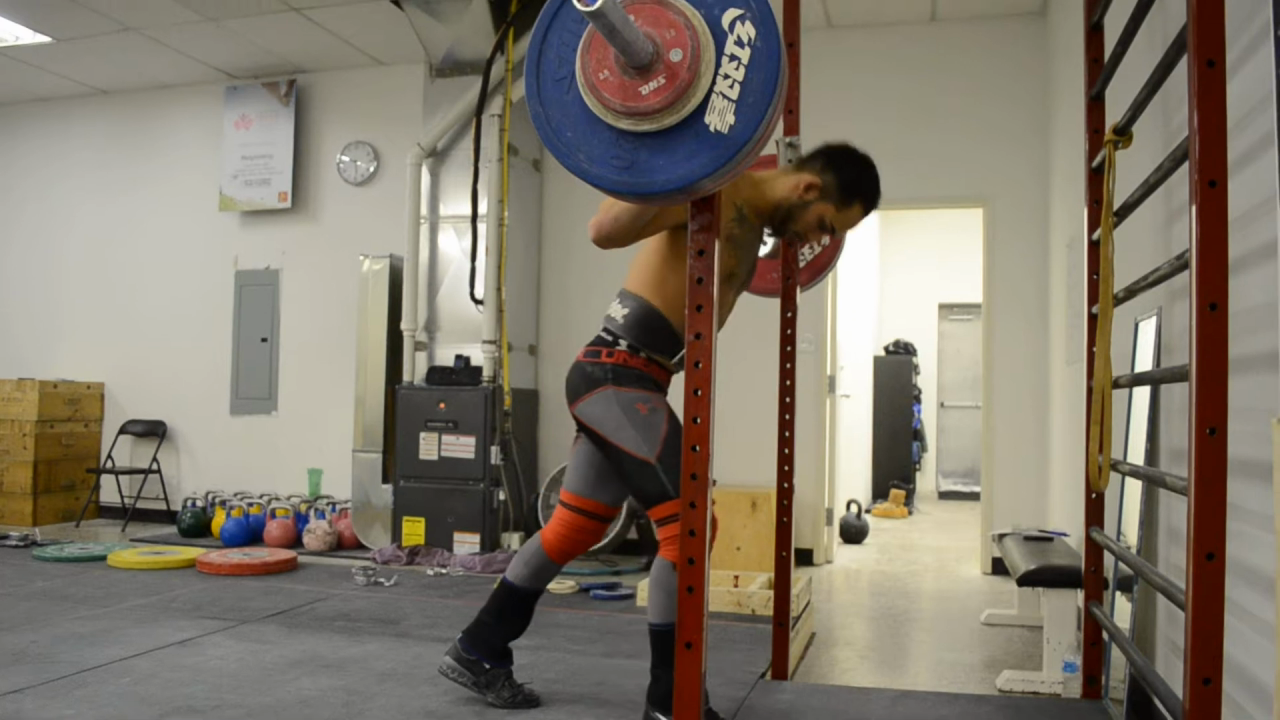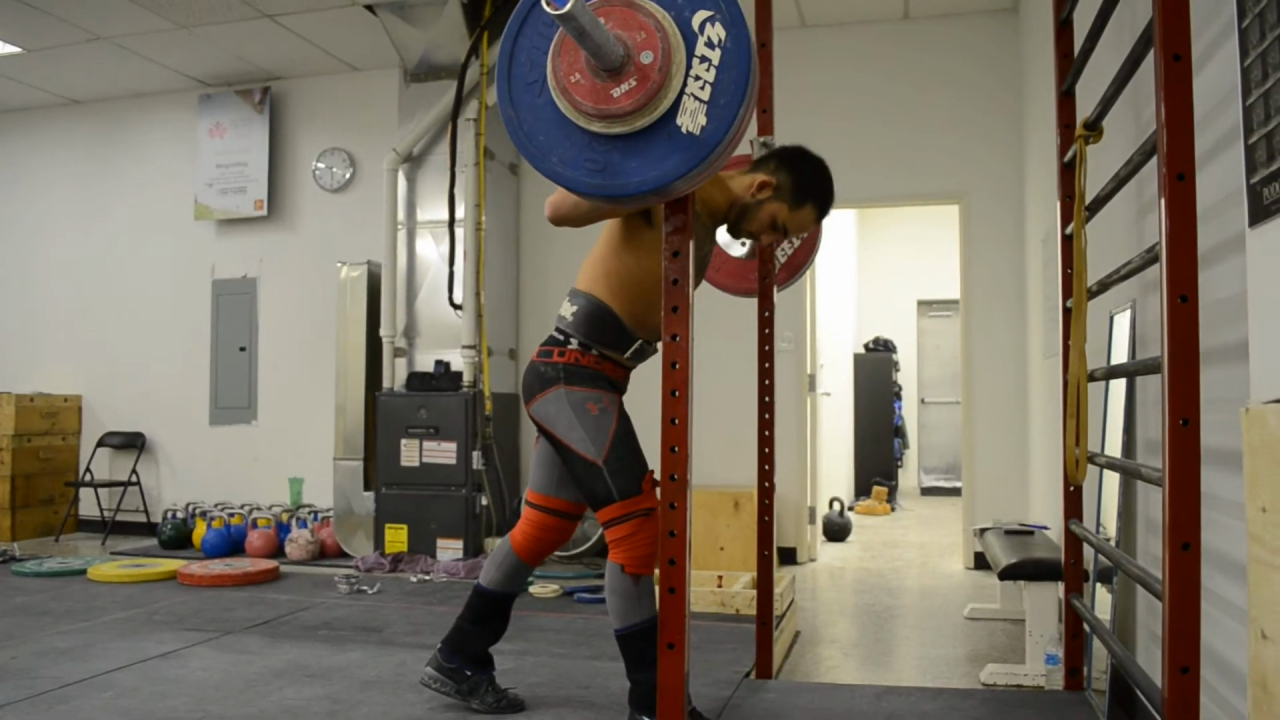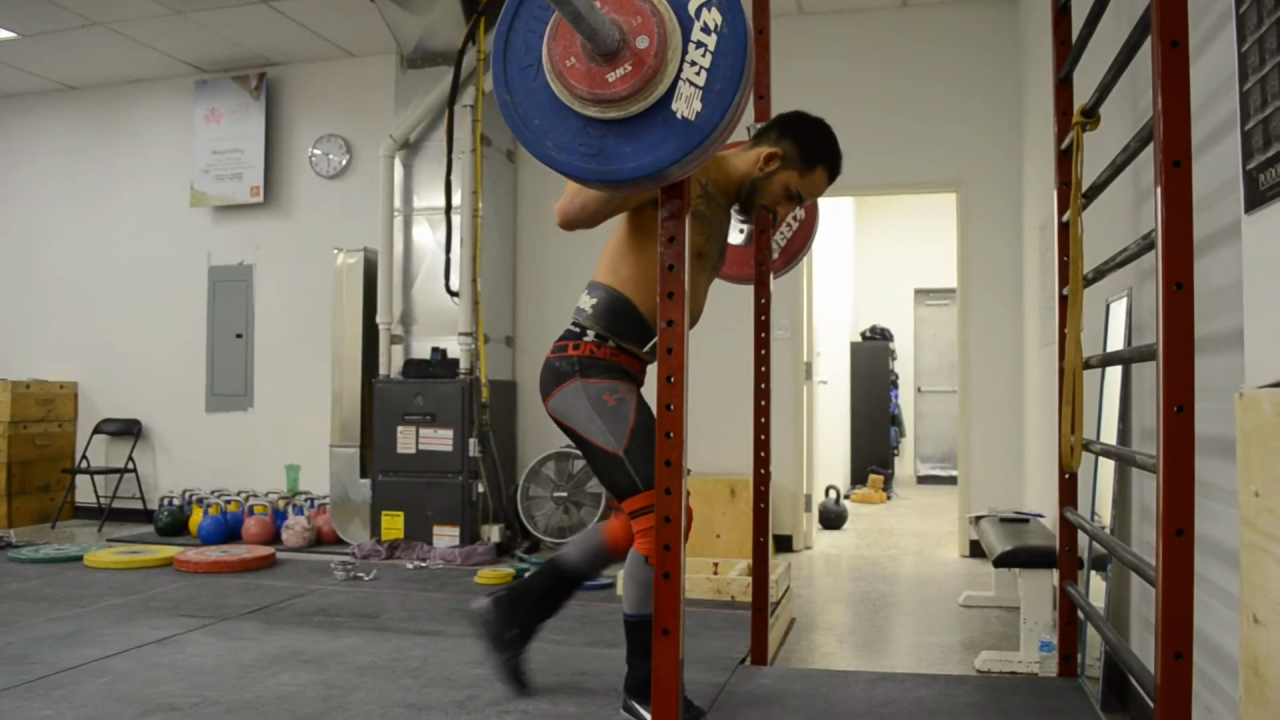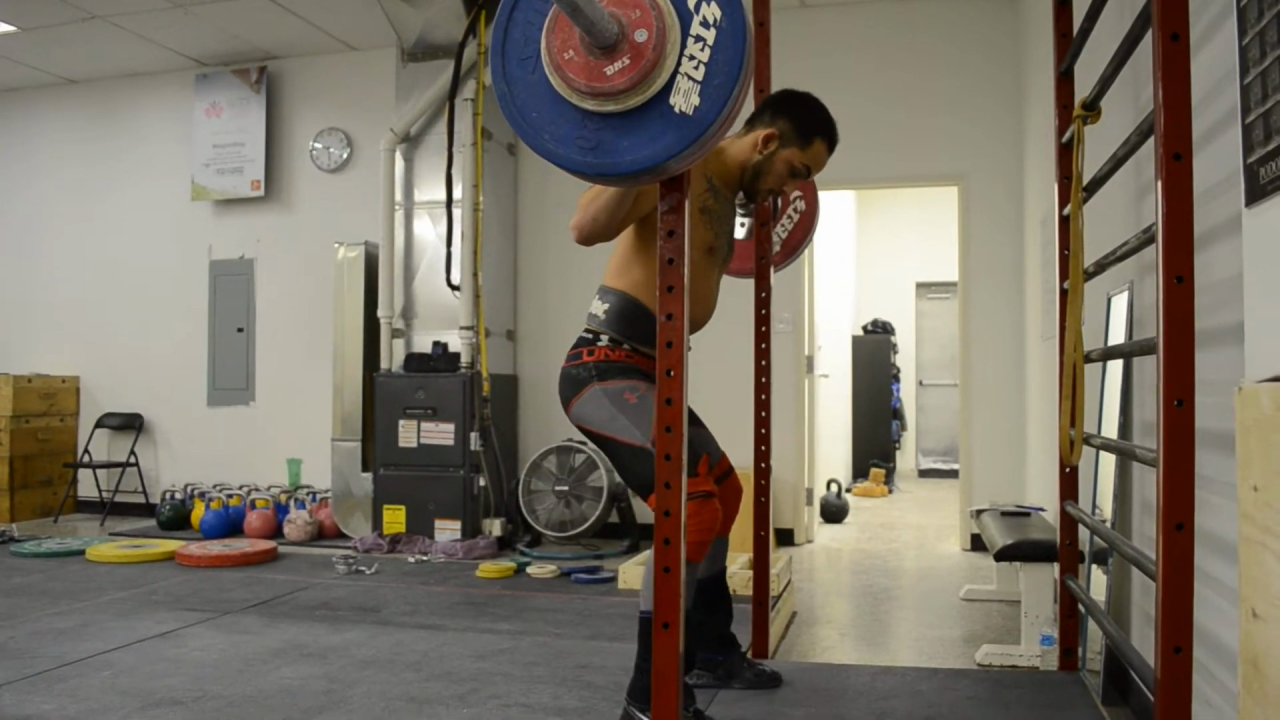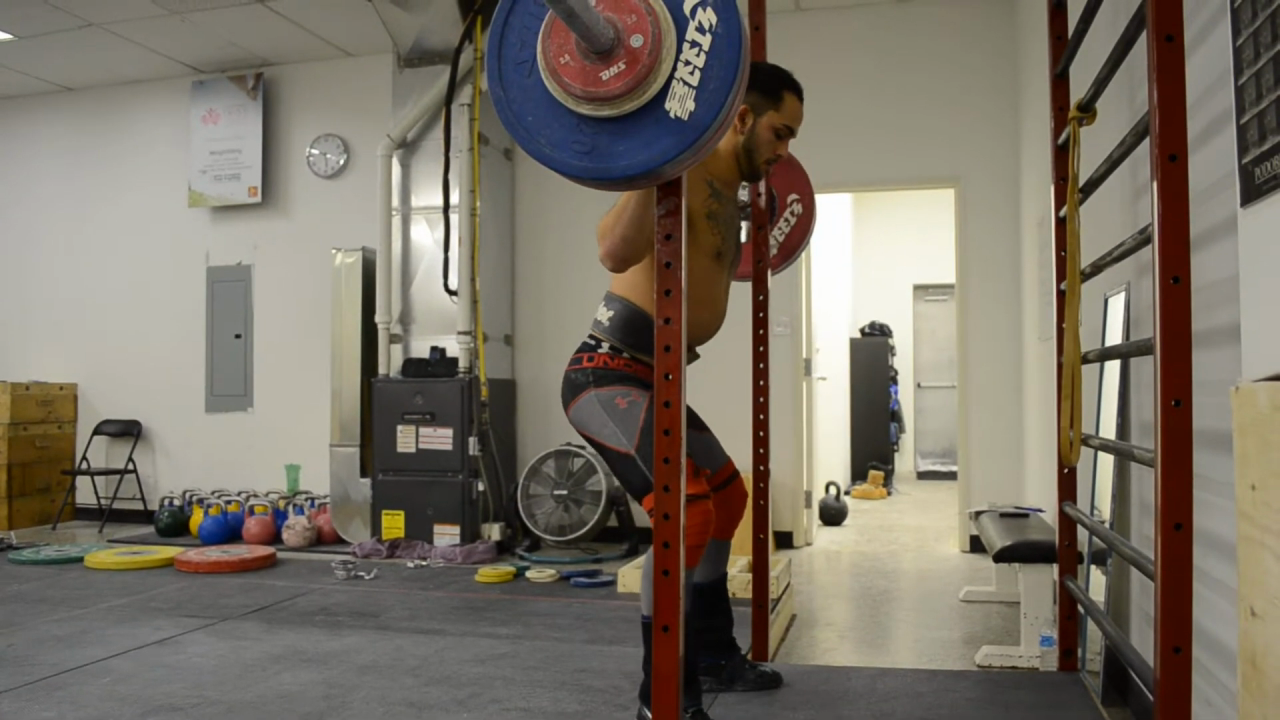
dt=1s
person 1, frame 1
left shoulder: (748, 216)
right shoulder: (714, 189)
right elbow: (606, 230)
left hip: (623, 378)
right hip: (615, 373)
left knee: (575, 526)
right knee: (685, 524)
left ankle: (477, 652)
person 1, frame 2
left shoulder: (703, 217)
right elbow: (560, 208)
left hip: (587, 377)
right hip: (570, 372)
left knee: (543, 528)
right knee: (636, 526)
left ankle: (458, 660)
person 1, frame 3
left shoulder: (719, 201)
right shoulder: (682, 169)
right elbow: (570, 211)
left hip: (606, 369)
right hip: (589, 364)
left knee: (641, 521)
right knee: (660, 517)
left ankle: (513, 613)
person 1, frame 4
left shoulder: (723, 191)
right shoulder: (683, 166)
right elbow: (586, 227)
left wrist: (757, 215)
left hip: (639, 370)
right hip: (605, 369)
left knee: (721, 495)
right knee: (691, 509)
left ankle: (709, 650)
person 1, frame 5
left shoulder: (725, 192)
right shoulder: (685, 173)
right elbow: (615, 251)
left wrist: (748, 219)
left hip: (647, 377)
right hip: (608, 373)
left knee: (725, 497)
right knee: (687, 509)
left ankle: (713, 655)
